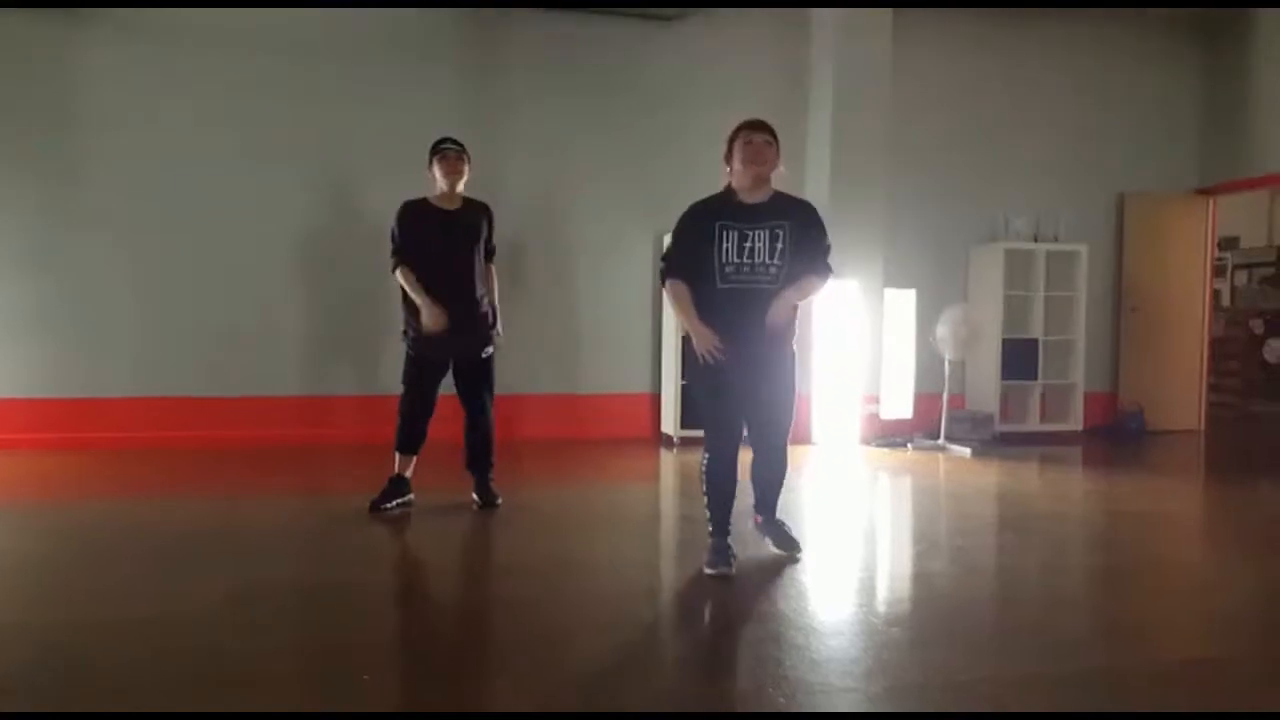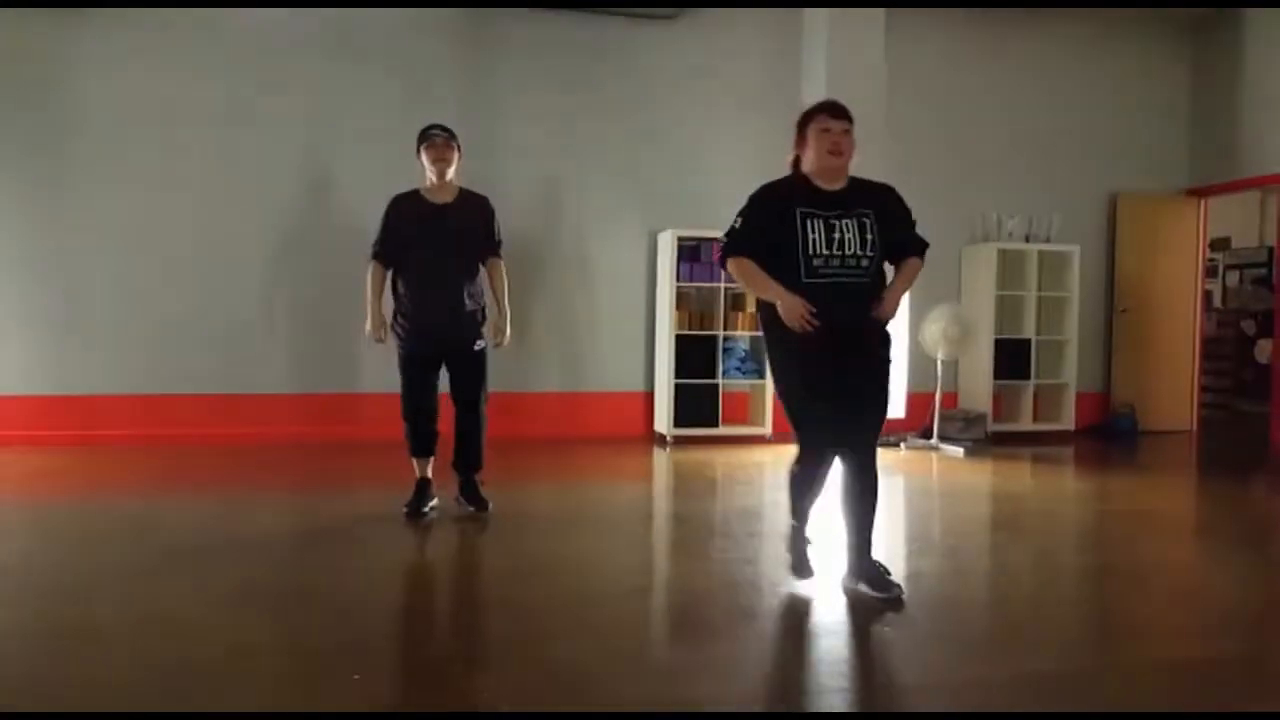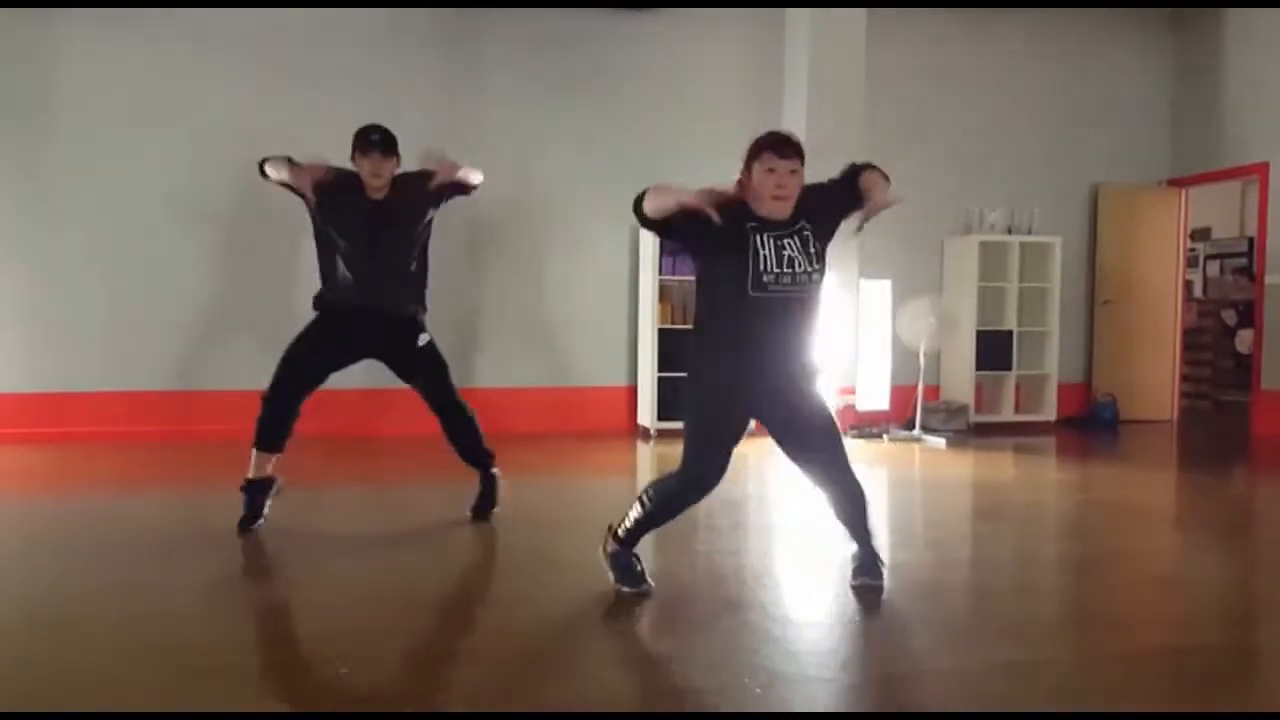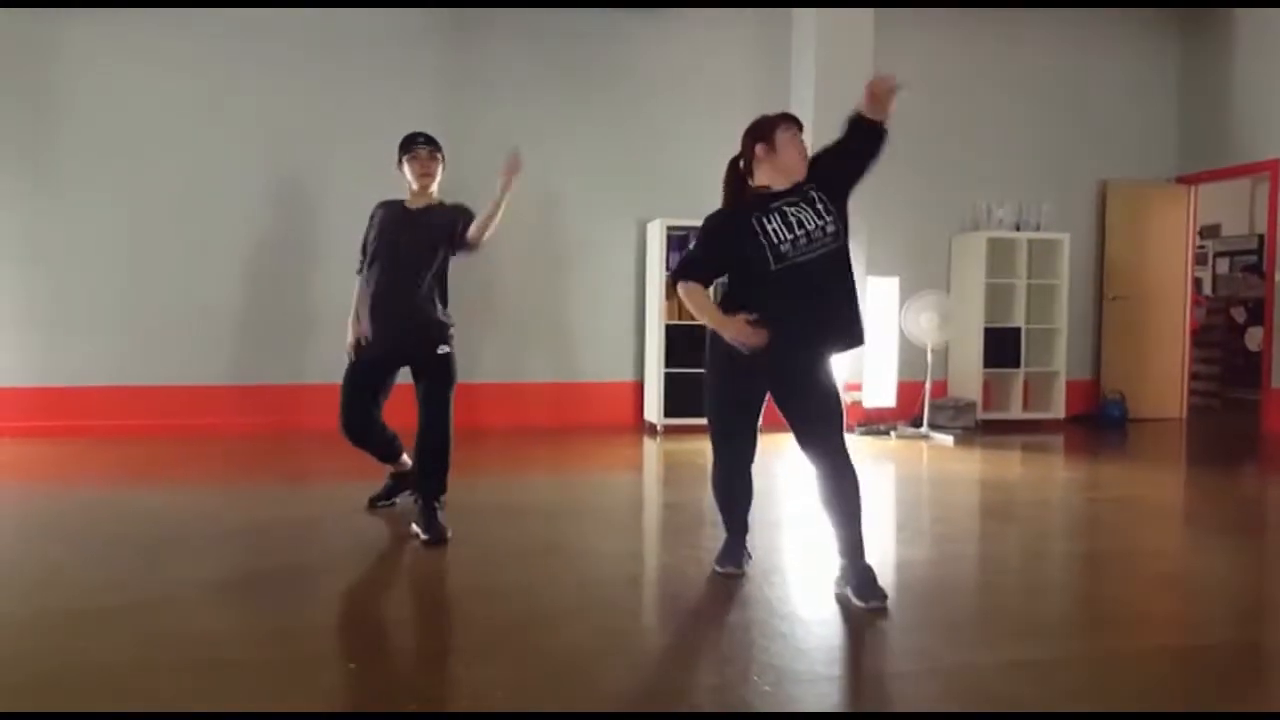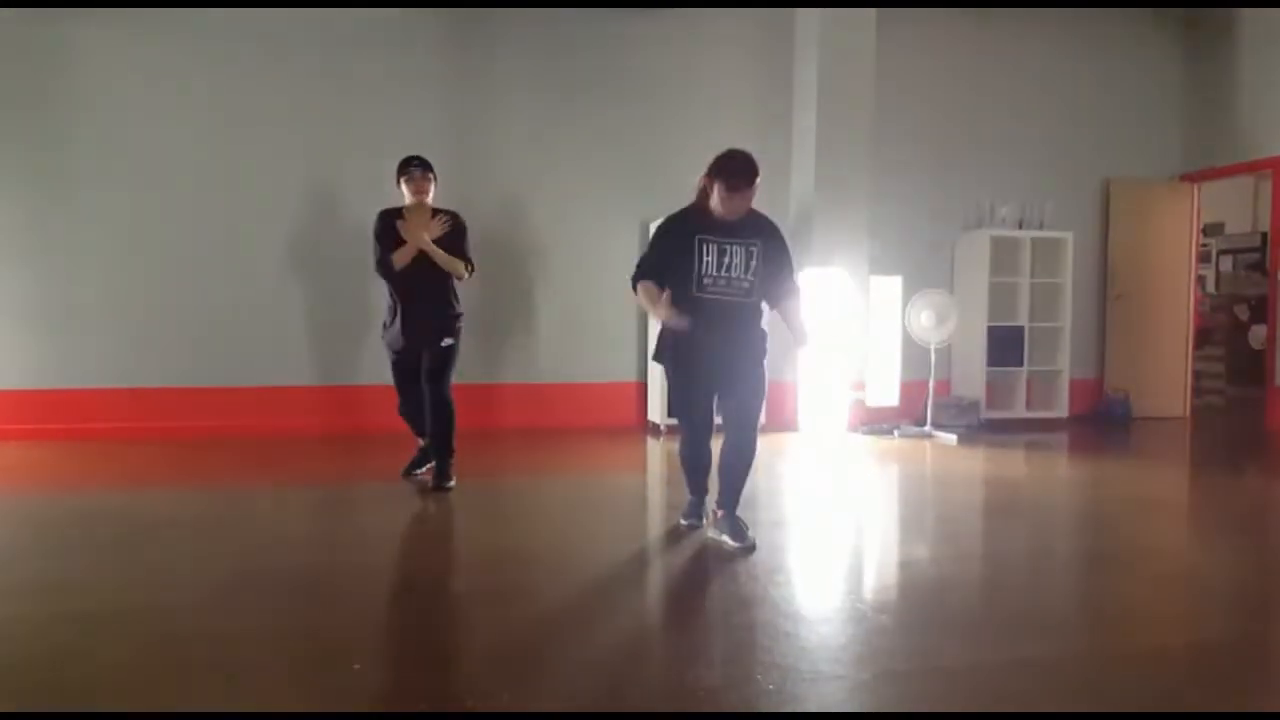
dt=1s
person 1, frame 1
left shoulder: (800, 214)
right shoulder: (702, 215)
left elbow: (820, 270)
right elbow: (674, 275)
left wrist: (788, 296)
right wrist: (694, 326)
left hip: (772, 346)
right hip: (716, 347)
left knee: (773, 441)
right knee: (721, 444)
left ankle: (767, 516)
right ankle: (719, 540)
person 1, frame 2
left shoulder: (882, 200)
right shoulder: (774, 200)
left elbow: (913, 250)
right elbow: (734, 256)
left wrist: (896, 290)
right wrist: (777, 295)
left hip: (864, 348)
right hip: (799, 348)
left knee: (862, 452)
right knee: (819, 447)
left ankle: (861, 561)
right ankle: (799, 530)
person 1, frame 3
left shoulder: (816, 212)
right shoulder: (722, 220)
left elbow: (859, 177)
right elbow: (649, 207)
left wrist: (876, 191)
right wrist: (687, 198)
left hip: (787, 379)
right hip: (721, 374)
left knee: (833, 469)
right knee: (698, 474)
left ankle: (865, 551)
right ankle: (621, 544)
person 1, frame 4
left shoulder: (826, 182)
right shoulder: (732, 218)
left elbow: (865, 133)
right elbow: (686, 280)
left wrist: (877, 100)
right wrist: (721, 324)
left hip: (806, 354)
right hip: (739, 352)
left knee: (830, 454)
right knee: (732, 455)
left ankle: (853, 564)
right ankle: (734, 540)
person 1, frame 5
left shoulder: (765, 233)
right shoulder: (679, 227)
left elbow: (783, 288)
right elbow: (648, 279)
left wrist: (797, 328)
right wrist: (662, 311)
left hip: (743, 350)
right hip: (688, 350)
left knee: (742, 433)
right knee: (694, 430)
left ankle: (726, 513)
right ankle: (696, 499)
person 2, frame 1
left shoulder: (482, 213)
right shoulder: (412, 213)
right elbow: (401, 268)
left wrist: (494, 316)
right wrist: (424, 304)
left hip: (476, 327)
right hip: (428, 328)
left knee: (479, 406)
right knee: (414, 403)
left ankle: (482, 480)
right ankle: (401, 483)
person 2, frame 2
left shoulder: (478, 207)
right shoulder: (401, 207)
left elbow: (493, 259)
right elbow: (379, 261)
left wrist: (502, 312)
right wrist: (373, 312)
left hip: (465, 324)
right hip: (414, 325)
left knee: (471, 403)
right knee: (417, 406)
left ankle: (468, 481)
right ankle: (424, 485)
person 2, frame 3
left shoulder: (416, 189)
right shoulder: (335, 187)
left elbow: (473, 181)
right elbow: (271, 168)
left wrist: (455, 172)
right wrist: (293, 174)
left hip: (400, 320)
right hip: (343, 316)
left knee: (442, 397)
right knee: (286, 388)
left ankle: (487, 474)
right ankle: (261, 480)
person 2, frame 4
left shoulder: (453, 215)
right shoulder: (384, 213)
left elbow: (475, 237)
right elbow: (365, 268)
left wrist: (505, 185)
right wrist: (354, 319)
left hip: (428, 331)
right hip: (378, 333)
left knee: (435, 416)
right knee: (356, 419)
left ankle: (428, 508)
right ankle: (402, 468)
person 2, frame 5
left shoulder: (452, 223)
right shoulder: (387, 221)
left elbow: (463, 269)
right elbow: (387, 265)
left wrist: (427, 244)
right wrist: (416, 243)
left hip: (443, 324)
right hip: (401, 325)
left knee: (437, 390)
right knee: (409, 397)
left ankle: (444, 462)
right ankle: (427, 446)
